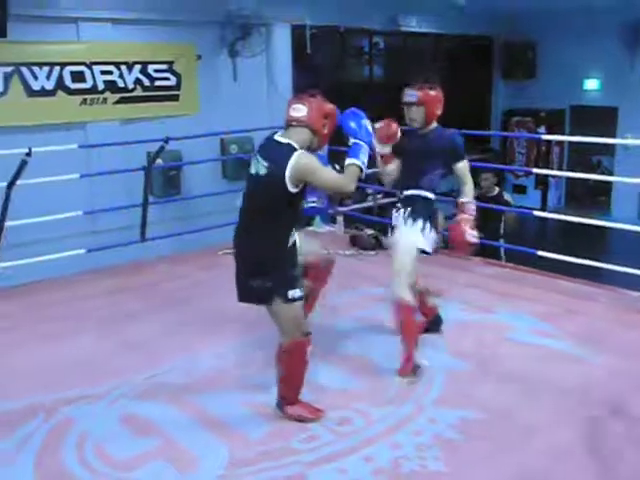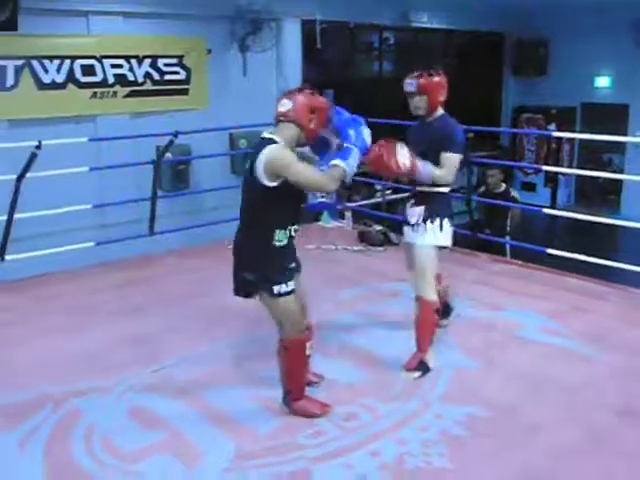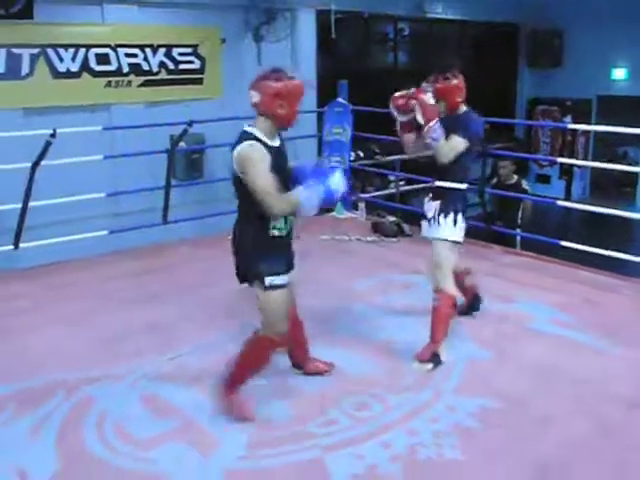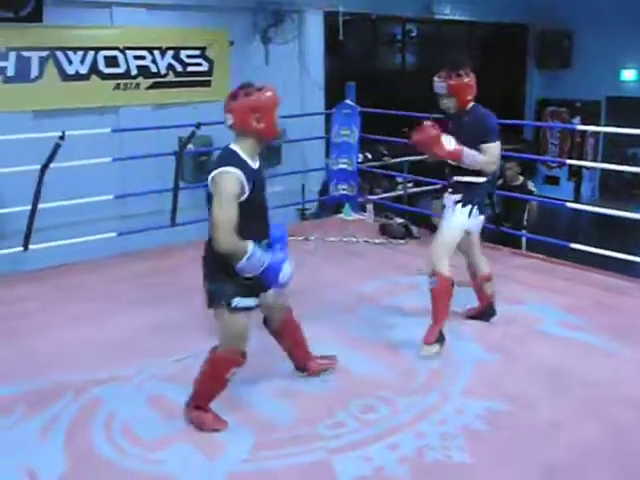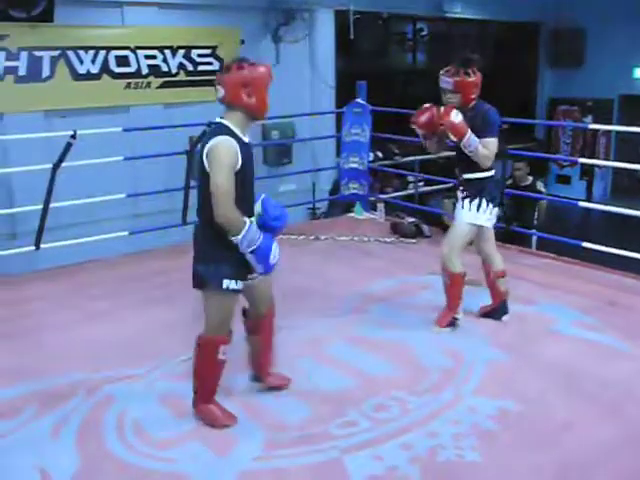
dt=0.2s
person 1, frame 1
left shoulder: (272, 145)
right shoulder: (299, 160)
right elbow: (345, 185)
right wrist: (360, 145)
left hip: (264, 244)
right hip: (267, 257)
left knee: (321, 261)
right knee: (294, 334)
left ankle: (293, 330)
right ankle: (289, 400)
person 1, frame 2
left shoulder: (279, 148)
right shoulder: (274, 155)
left elbow: (311, 180)
right elbow: (325, 182)
left wrist: (340, 153)
right wrist: (352, 150)
left hip: (278, 249)
right hip: (262, 256)
left knee: (297, 315)
right knee: (295, 326)
left ankle: (296, 371)
right ankle: (296, 396)
person 1, frame 3
left shoulder: (271, 140)
right shoulder: (248, 150)
right elbow: (277, 205)
left wrist: (314, 186)
right wrist: (322, 189)
left hip: (277, 242)
right hip: (259, 248)
left knee: (287, 307)
right knee: (275, 327)
left ankle: (302, 360)
right ankle: (231, 386)
person 1, frame 4
left shoulder: (249, 159)
right shoulder: (228, 173)
right elbow: (224, 241)
left wrist: (268, 232)
right wrist: (265, 261)
left hip: (250, 264)
right hip: (231, 272)
left knee: (280, 312)
right knee: (232, 348)
left ankle: (304, 361)
right ankle: (197, 405)
person 1, frame 5
left shoulder: (236, 137)
right shoulder: (222, 143)
right elbow: (224, 214)
left wrist: (260, 209)
right wrist: (256, 241)
left hip: (239, 246)
right hip: (219, 250)
left knee: (263, 305)
right knee: (218, 329)
left ankle: (262, 370)
right ankle: (203, 400)
person 2, frame 1
left shoulder: (449, 139)
right shoulder: (407, 139)
left elbow: (466, 180)
right elbow: (389, 178)
left wrist: (466, 216)
right wrist: (383, 151)
left hip: (419, 211)
right hip: (404, 208)
left knee: (399, 282)
right knee: (407, 275)
left ankle: (410, 356)
right ankle: (431, 317)
person 2, frame 2
left shoulder: (450, 128)
right shoulder: (416, 127)
left elbow: (446, 176)
left wrist: (411, 166)
right wrist: (388, 162)
left hip: (435, 207)
right hip: (416, 204)
left knee: (423, 279)
right knee: (418, 266)
left ankle: (423, 354)
right ankle: (443, 305)
person 2, frame 3
left shoulder: (470, 122)
right shoulder: (442, 118)
left elbow: (444, 155)
right elbow: (412, 149)
left wrist: (429, 119)
right wrist: (404, 119)
left hip: (450, 201)
right hip: (437, 197)
left knee: (440, 273)
right knee: (445, 258)
left ankle: (433, 348)
right ankle: (472, 297)
person 2, frame 4
left shoulder: (484, 120)
right shoulder: (451, 117)
left elbow: (492, 165)
right elbow: (442, 154)
left wrist: (457, 152)
right wrist: (428, 142)
left hip: (470, 196)
right hip: (457, 191)
left knee: (439, 258)
right knee: (472, 253)
left ankle: (437, 328)
right ankle: (486, 305)
person 2, frame 5
left shoulder: (486, 115)
right shoulder: (452, 110)
left elbow: (486, 158)
right elbow: (434, 147)
left wrist: (460, 132)
right wrist: (427, 129)
left hip: (480, 191)
right hip: (469, 188)
left knee: (449, 252)
right knee: (487, 249)
left ankle: (451, 312)
right ankle: (499, 303)
